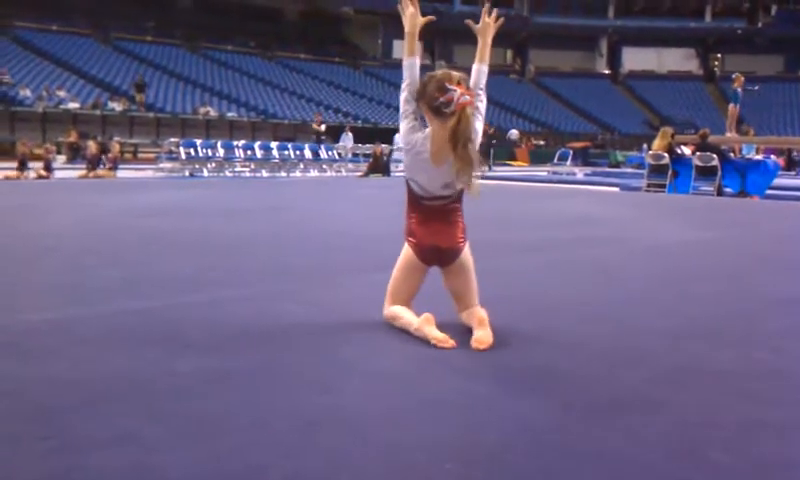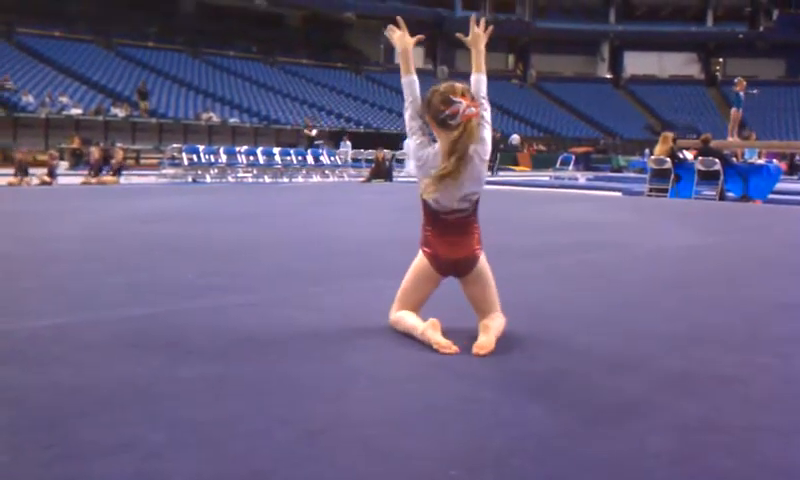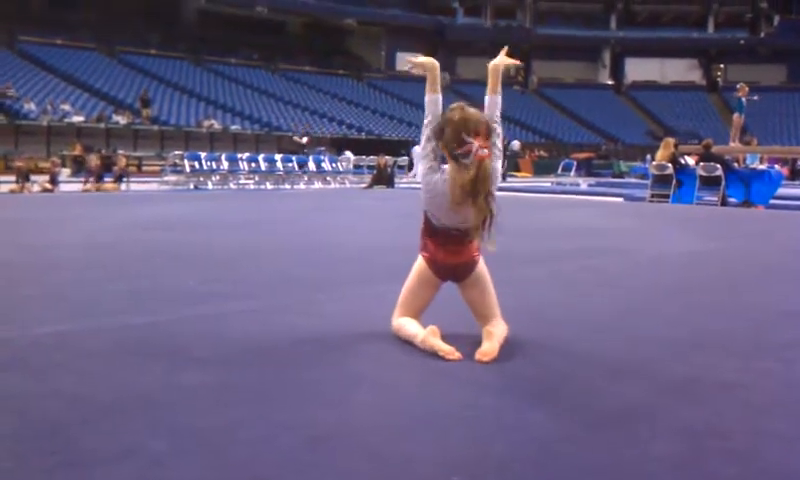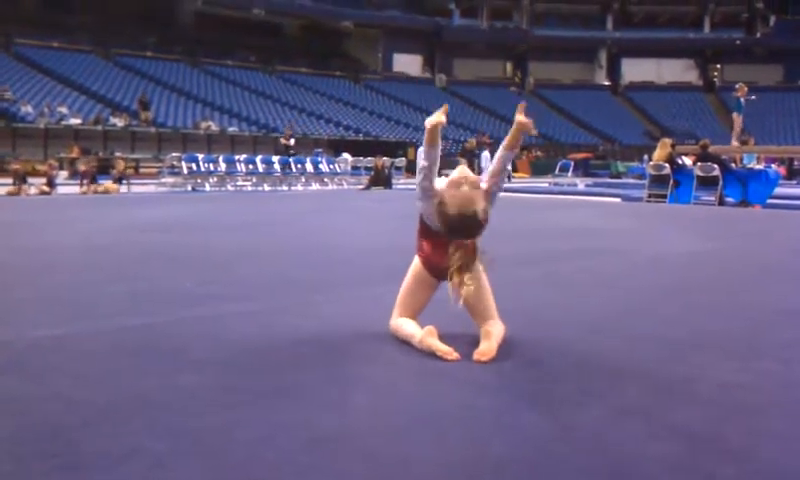
dt=0.3s
person 1, frame 1
left shoulder: (412, 141)
right shoulder: (470, 140)
left elbow: (407, 88)
right elbow: (479, 91)
left wrist: (412, 32)
right wrist: (485, 40)
left hip: (419, 238)
right hip: (454, 237)
left knee: (393, 309)
right knee: (469, 309)
left ankle: (419, 324)
right ankle: (480, 321)
person 1, frame 2
left shoulder: (423, 155)
right shoulder: (480, 152)
left elbow: (410, 106)
right elbow: (481, 101)
left wrist: (404, 53)
right wrist: (477, 50)
left hip: (434, 249)
right hip: (470, 249)
left knee: (399, 313)
right knee: (495, 316)
left ankle: (424, 328)
right ankle: (489, 329)
person 1, frame 3
left shoulder: (434, 180)
right shoulder: (489, 176)
left elbow: (431, 124)
right elbow: (494, 124)
left wrist: (433, 74)
right wrist: (495, 73)
left hip: (434, 256)
right hip: (469, 259)
left knee: (401, 320)
right knee: (496, 323)
left ankle: (424, 337)
right ankle: (492, 335)
person 1, frame 4
left shoulder: (430, 199)
right shoulder: (484, 198)
left wrist: (431, 131)
right wrist: (517, 130)
left hip: (431, 255)
right hip: (464, 259)
left knee: (400, 320)
right knee: (493, 322)
left ankle: (422, 335)
right ankle: (490, 335)
